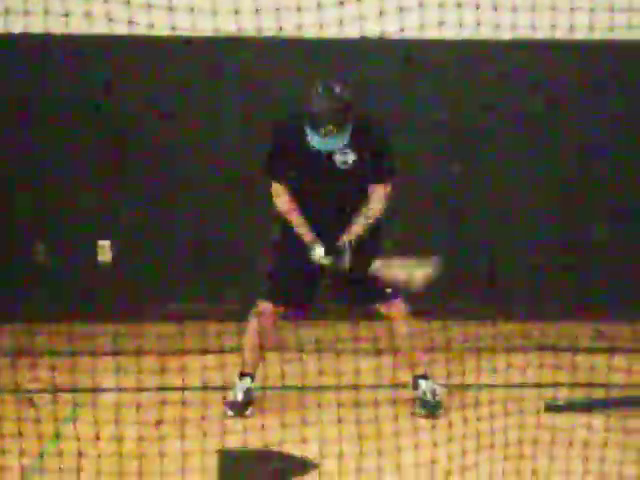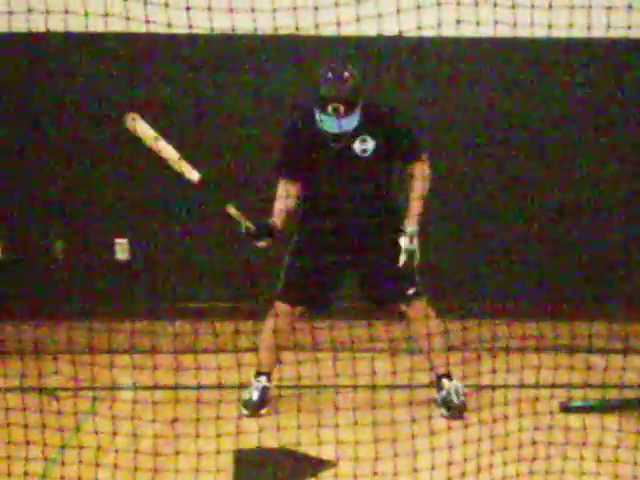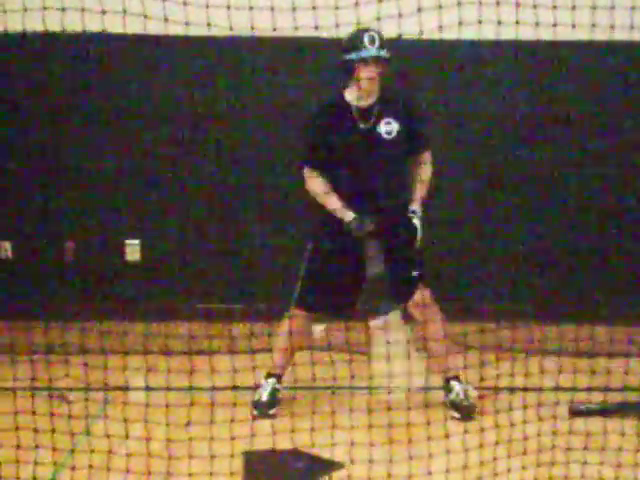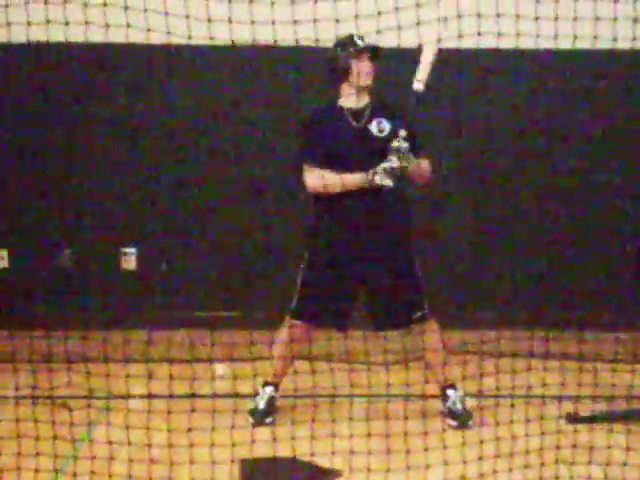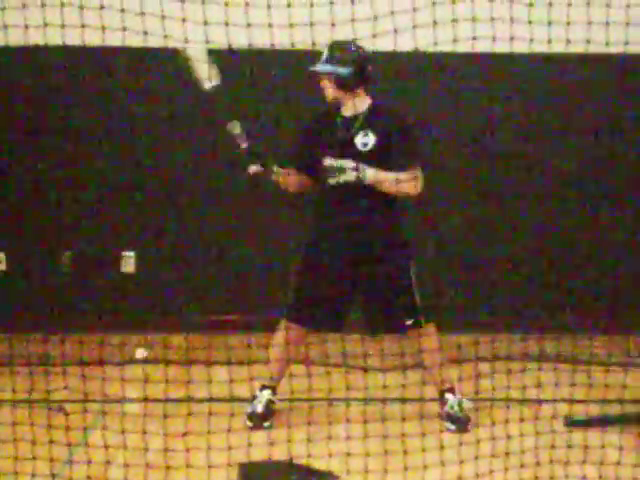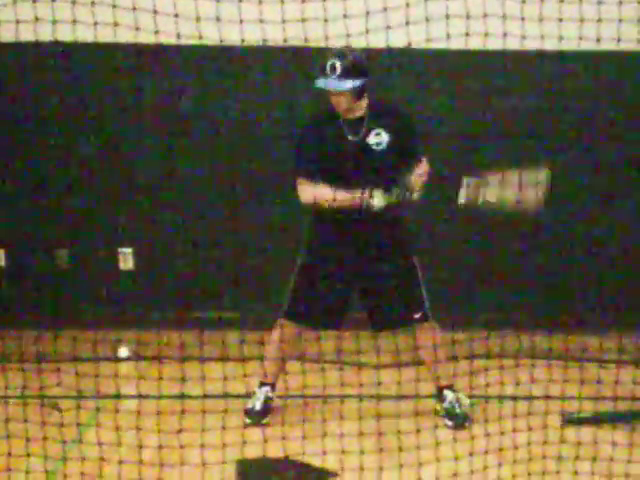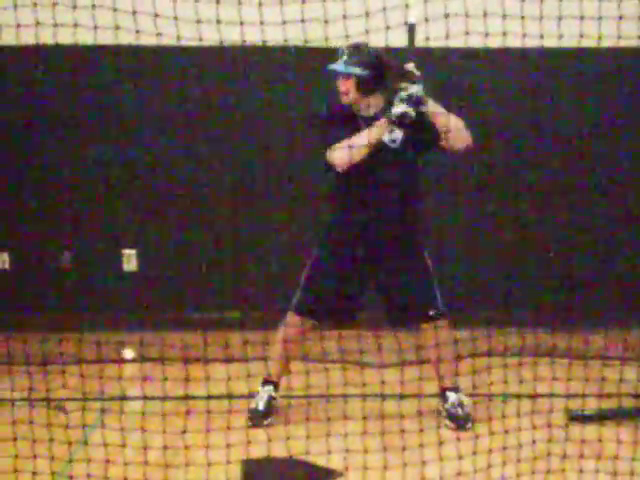
dt=0.7s
person 1, frame 1
left shoulder: (370, 135)
right shoulder: (287, 135)
left elbow: (380, 193)
right elbow: (280, 193)
left wrist: (350, 239)
right wrist: (311, 242)
left hip: (354, 236)
right hip: (301, 232)
left knee: (394, 305)
right knee: (267, 307)
left ankle: (422, 382)
right ankle: (244, 383)
person 1, frame 2
left shoulder: (383, 121)
right shoulder: (300, 130)
left elbow: (419, 167)
right elbow: (290, 182)
left wrist: (411, 225)
right wrist: (274, 222)
left hip: (378, 229)
right hip: (320, 231)
left knee: (415, 303)
right knee: (285, 307)
left ankle: (445, 382)
right ankle: (261, 382)
person 1, frame 3
left shoulder: (403, 109)
right shoulder: (327, 116)
left elbow: (423, 161)
right elbow: (312, 176)
left wrist: (416, 207)
right wrist: (348, 216)
left hip: (394, 226)
right hip: (341, 229)
left knee: (422, 302)
right knee: (303, 308)
left ankle: (454, 383)
right ankle: (272, 382)
person 1, frame 4
left shoulder: (392, 115)
right shoulder: (319, 121)
left elbow: (425, 173)
right elbow: (313, 180)
left wrist: (407, 161)
right wrist: (368, 176)
left hip: (389, 238)
right hip: (334, 239)
left knee: (419, 315)
right knee: (300, 318)
left ankle: (449, 392)
right ankle: (269, 390)
person 1, frame 5
left shoulder: (391, 122)
right shoulder: (320, 125)
left elbow: (413, 184)
right elbow: (305, 181)
left wrist: (360, 172)
right wrist: (274, 172)
left hip: (381, 244)
right hip: (329, 242)
left knee: (415, 322)
right knee: (295, 320)
left ankle: (448, 396)
right ankle: (267, 394)
person 1, frame 6
left shoulder: (393, 119)
right shoulder: (317, 128)
left elbow: (419, 168)
right elbow: (307, 191)
left wrist: (410, 184)
right wrist: (361, 197)
left hip: (386, 241)
right hip: (330, 243)
left knee: (420, 317)
right knee: (293, 319)
left ankle: (447, 392)
right ankle: (265, 390)
person 1, frame 7
left shoulder: (409, 117)
right shoulder: (336, 119)
left elbow: (462, 141)
right elbow: (341, 158)
left wrist: (424, 102)
right wrist: (386, 121)
left hip: (397, 241)
right hip: (344, 240)
left knee: (433, 316)
right knee: (300, 315)
left ankle: (451, 394)
right ankle: (269, 388)
